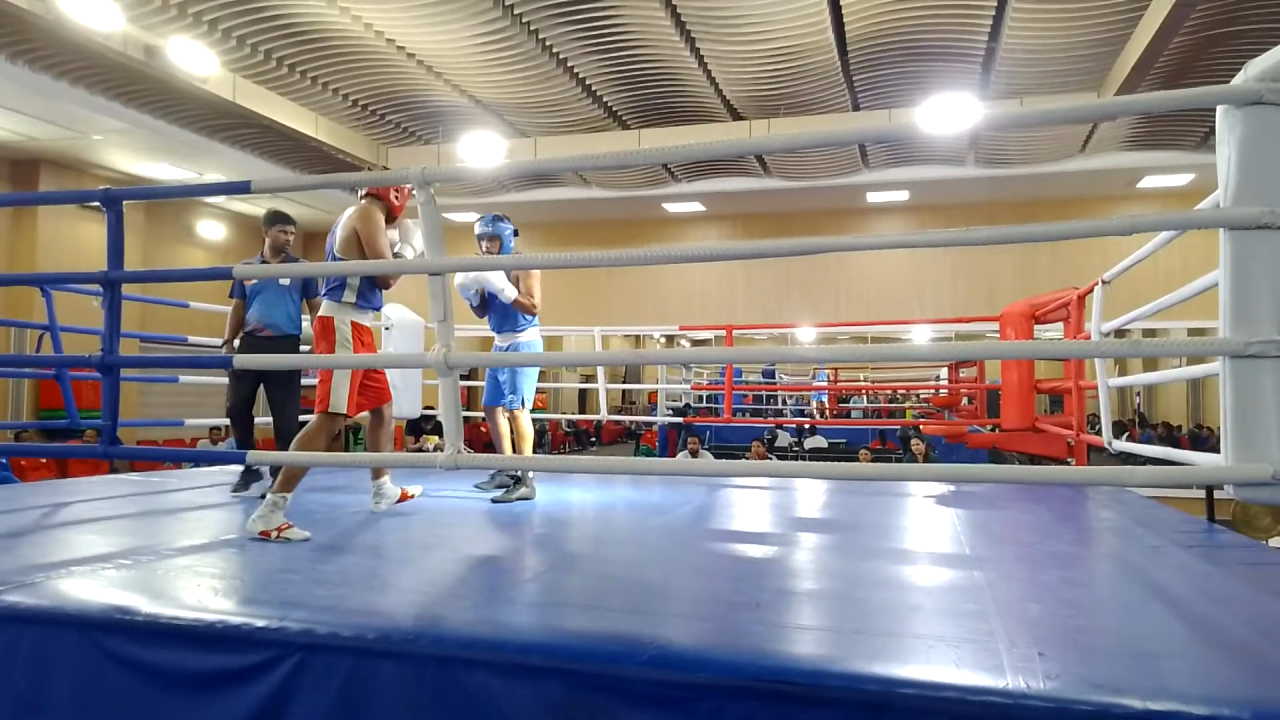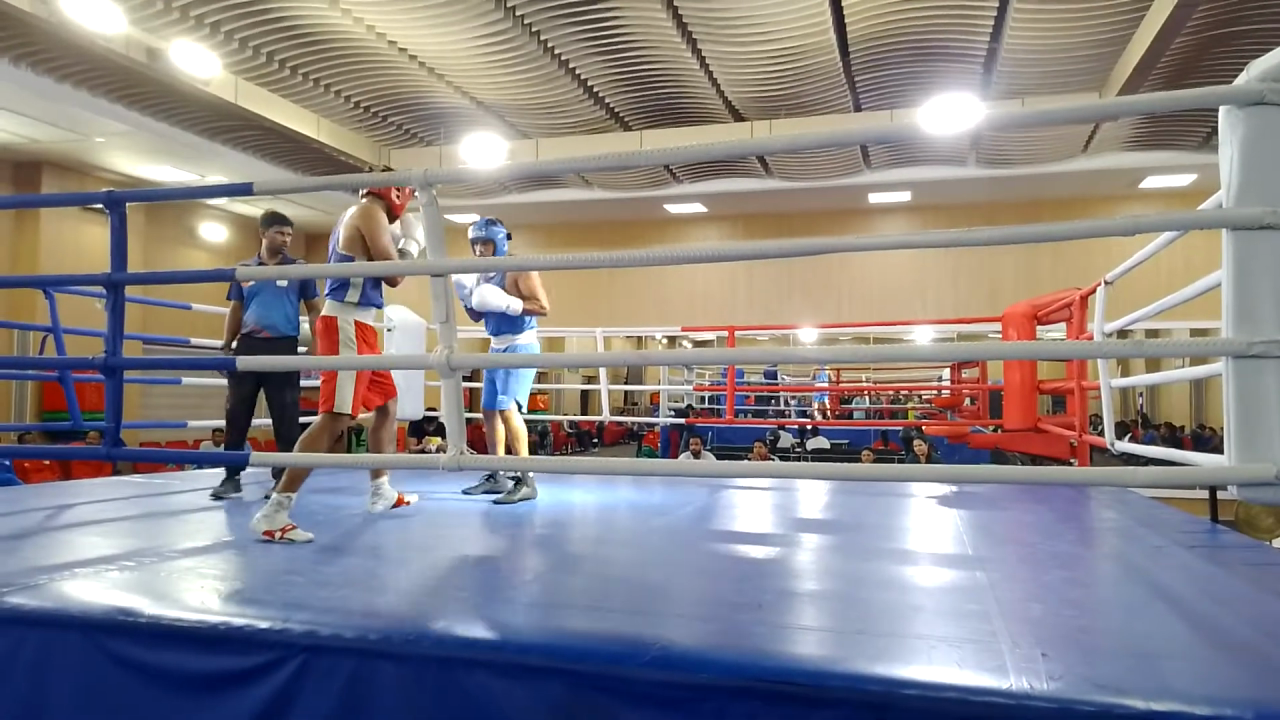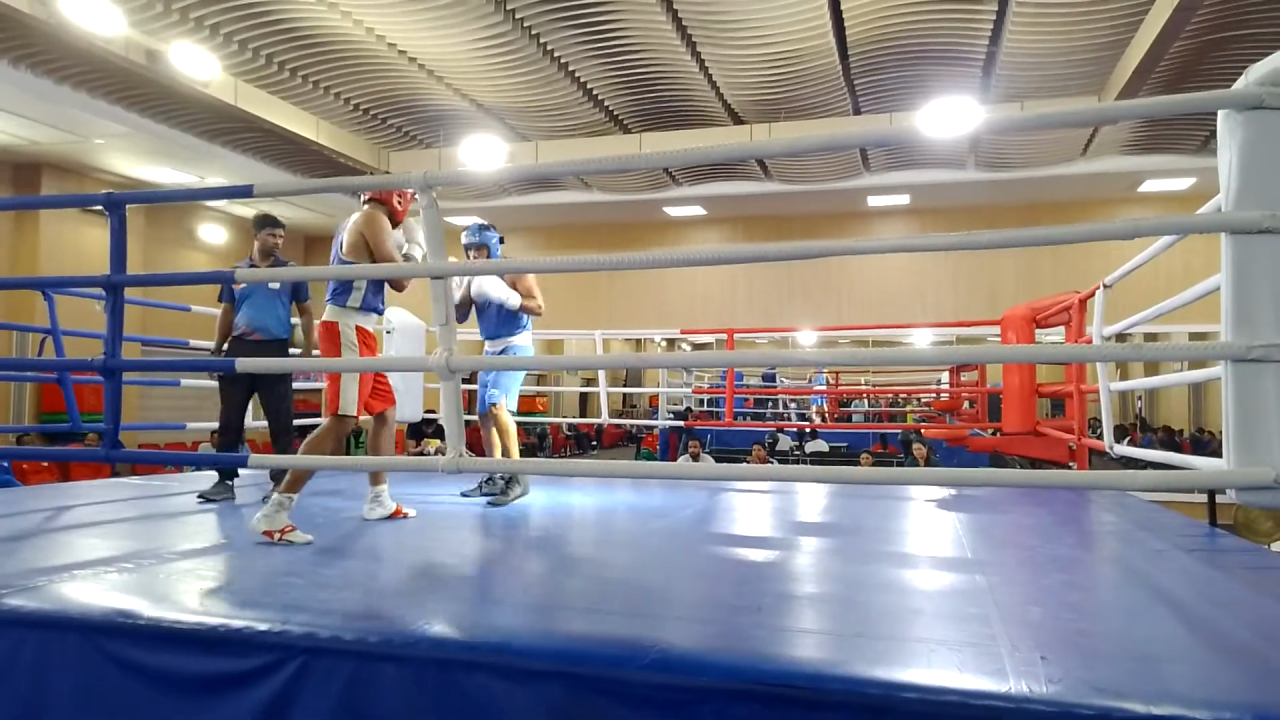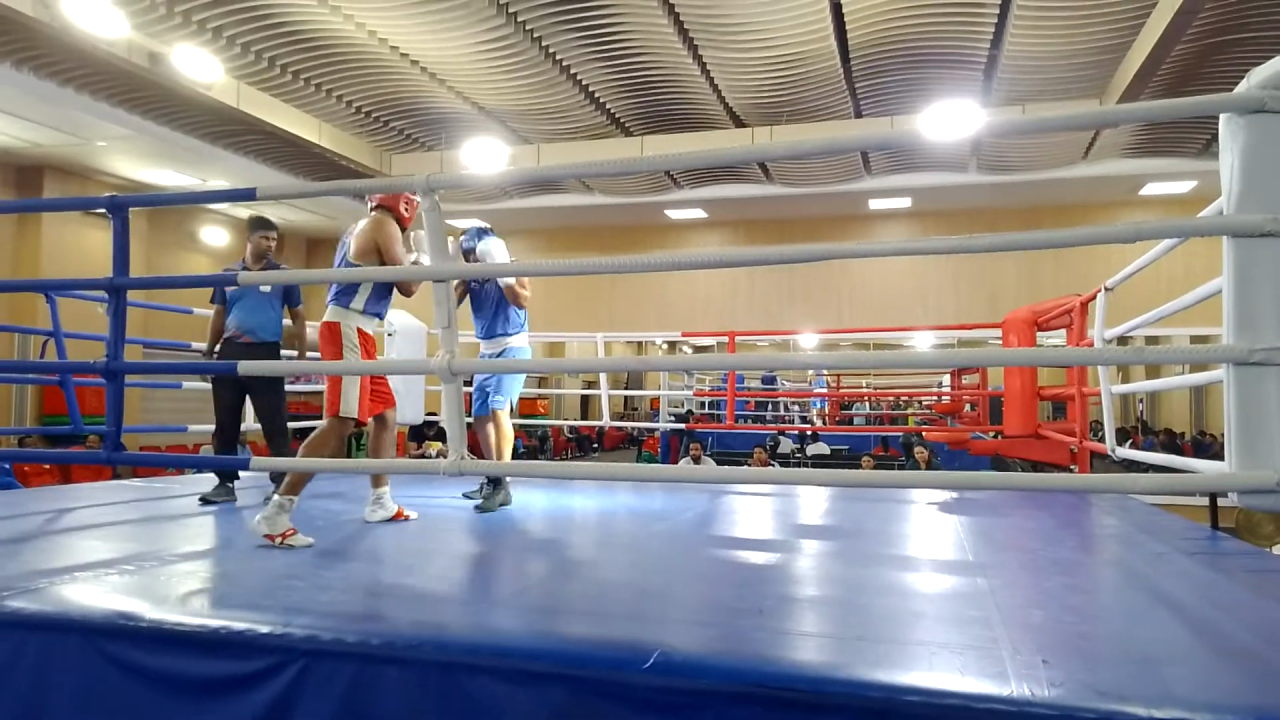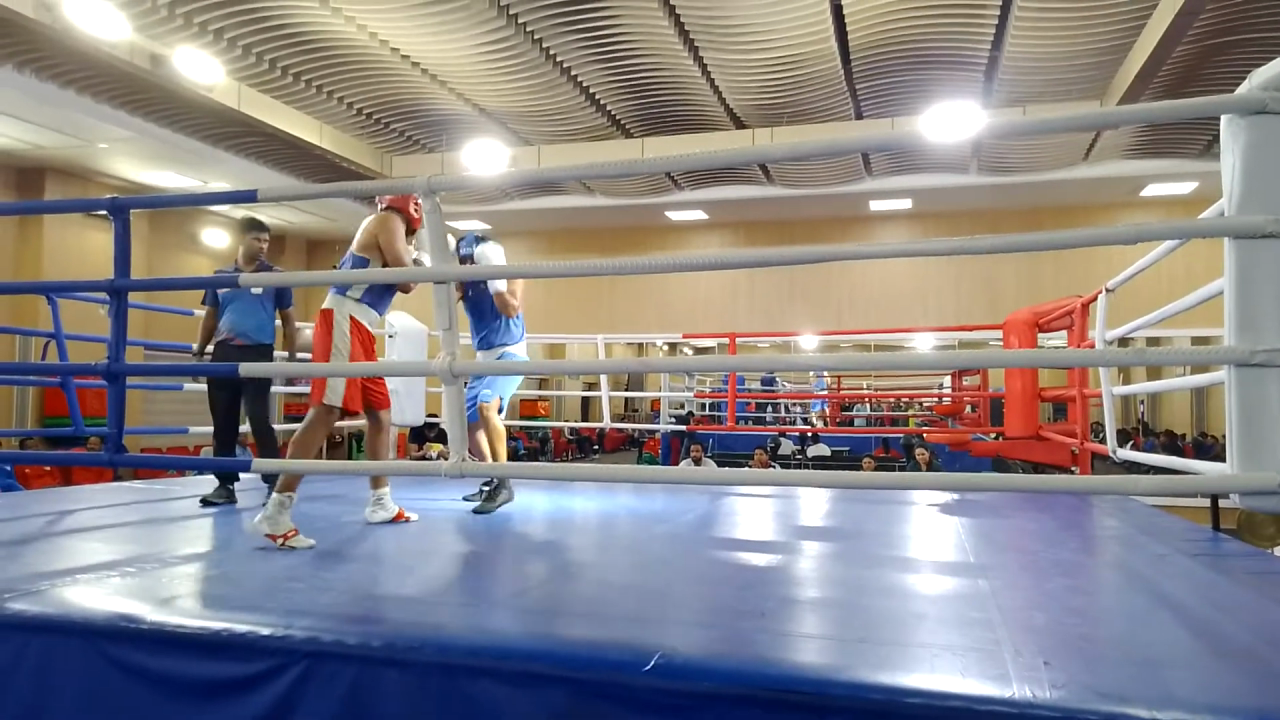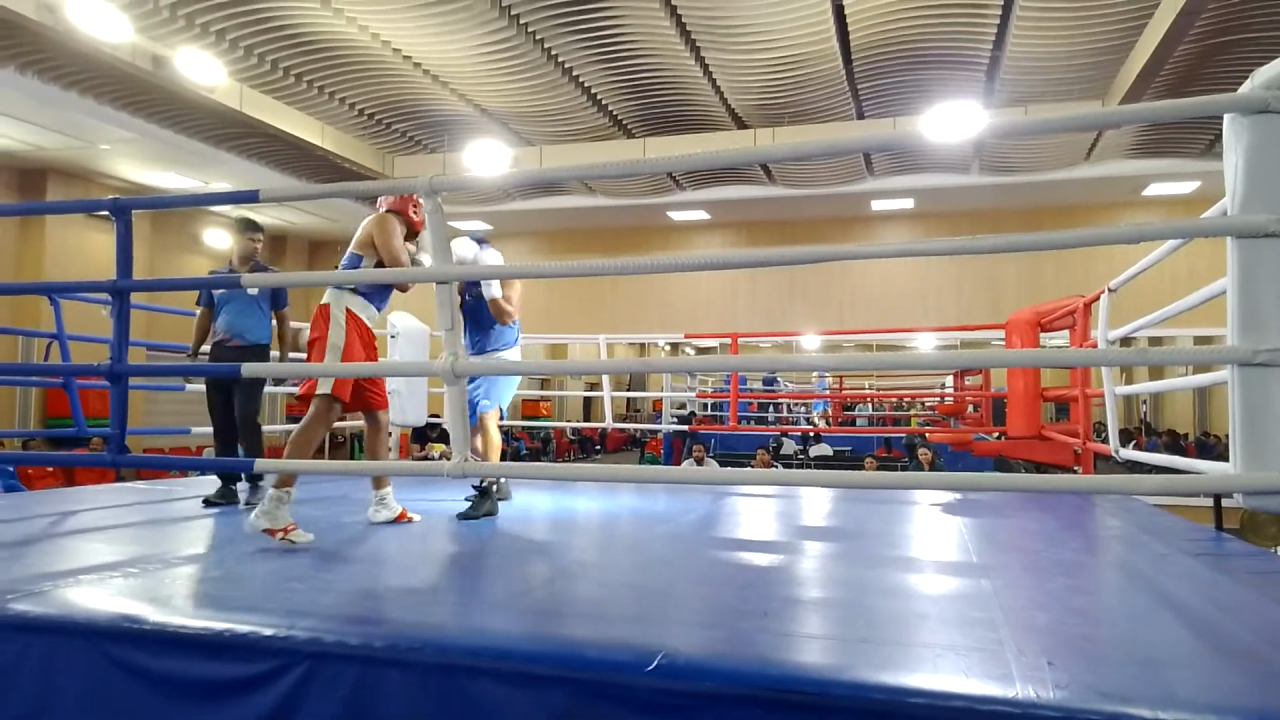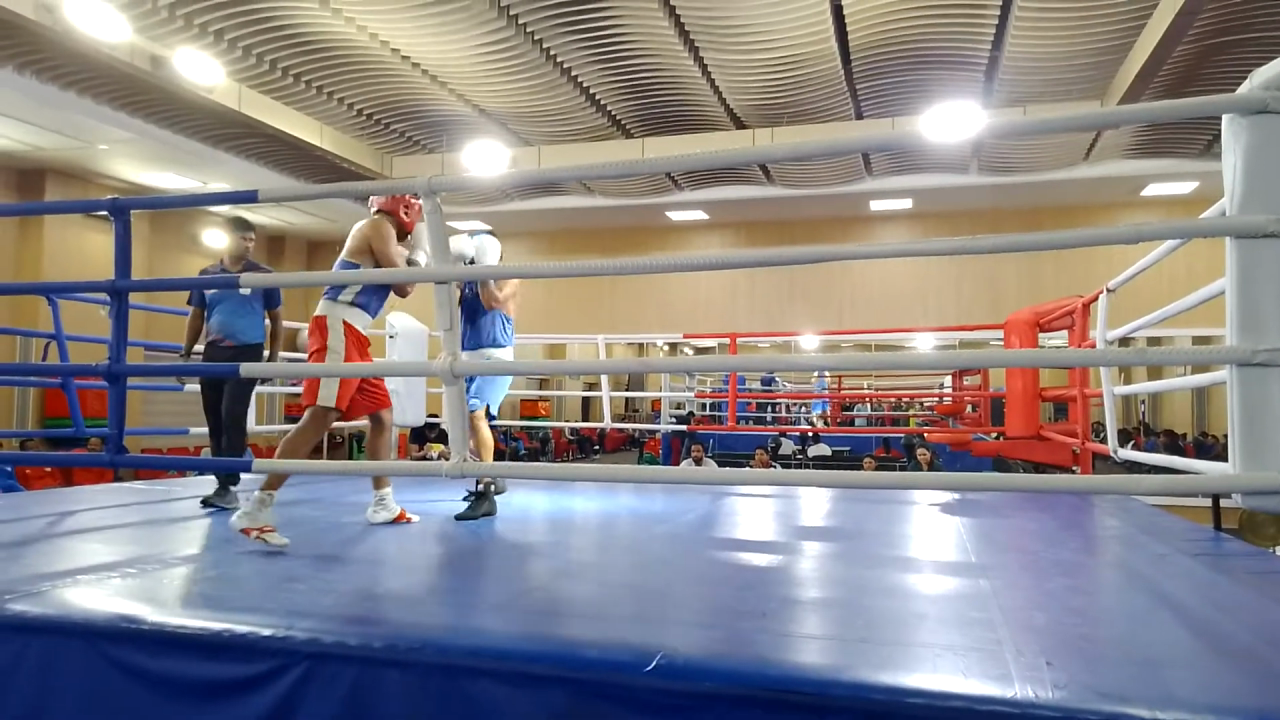
dt=0.1s
person 1, frame 1
left shoulder: (354, 218)
right shoulder: (368, 215)
right elbow: (385, 279)
left wrist: (397, 249)
right wrist: (408, 247)
left hip: (356, 328)
right hip: (343, 326)
left knee: (382, 409)
right knee: (331, 420)
left ankle: (384, 491)
right ankle: (269, 512)
person 1, frame 2
left shoulder: (354, 218)
right shoulder: (370, 213)
right elbow: (393, 276)
left wrist: (396, 242)
right wrist: (411, 243)
left hip: (357, 326)
right hip: (347, 325)
left knee: (387, 406)
right knee: (336, 418)
left ankle: (381, 491)
right ankle: (274, 512)
person 1, frame 3
left shoulder: (353, 224)
right shoulder: (374, 219)
right elbow: (399, 281)
left wrist: (399, 247)
right wrist: (415, 247)
left hip: (357, 331)
right hip: (348, 330)
left knee: (385, 413)
right knee: (340, 422)
left ankle: (379, 500)
right ankle: (274, 513)
person 1, frame 4
left shoulder: (357, 231)
right shoulder: (383, 225)
right elbow: (408, 286)
left wrist: (409, 260)
right wrist: (423, 258)
left hip: (359, 334)
right hip: (348, 333)
left knee: (385, 414)
right knee: (340, 423)
left ankle: (380, 502)
right ankle: (275, 515)
person 1, frame 5
left shoulder: (378, 229)
right shoulder: (388, 221)
right elbow: (406, 282)
left wrist: (411, 256)
right wrist: (424, 256)
left hip: (358, 329)
right hip: (343, 323)
left knee: (381, 415)
right knee: (326, 413)
left ankle: (380, 504)
right ankle: (275, 514)
person 1, frame 6
left shoulder: (386, 231)
right shoulder: (385, 223)
right elbow: (403, 280)
left wrist: (411, 254)
right wrist: (423, 256)
left hip: (359, 327)
right hip: (342, 318)
left knee: (378, 415)
right knee: (326, 409)
left ankle: (384, 503)
right ankle: (273, 508)
person 1, frame 7
left shoulder: (378, 236)
right shoulder: (379, 226)
right elbow: (403, 287)
left wrist: (410, 253)
right wrist: (420, 254)
left hip: (353, 333)
right hip: (338, 328)
left knee: (382, 415)
right knee: (321, 416)
left ankle: (382, 504)
right ankle: (256, 510)
person 2, frame 1
right shoulder: (247, 268)
left elbow: (315, 309)
right elbow: (237, 309)
right wrist: (228, 342)
left hip: (285, 346)
right hip: (250, 345)
left knee: (285, 416)
right knee: (236, 407)
right ankle: (249, 467)
person 2, frame 2
left shoulder: (299, 269)
right shoulder: (243, 270)
left elbow: (313, 310)
right elbow: (235, 311)
right wrist: (226, 347)
left hip: (283, 348)
right hip: (247, 347)
left knee: (285, 418)
right knee: (236, 414)
left ankle: (283, 479)
right ankle: (232, 477)
person 2, frame 3
right shoulder: (235, 272)
left elbow: (305, 313)
right elbow: (226, 313)
left wrist: (308, 350)
right wrist: (216, 350)
left hip: (275, 351)
right hip: (238, 350)
left knee: (280, 420)
right knee: (229, 419)
left ankle: (282, 481)
right ankle: (225, 480)
person 2, frame 4
right shoulder: (228, 274)
left elbow: (297, 318)
right elbow: (218, 316)
left wrist: (302, 355)
right wrist: (208, 352)
left hip: (265, 354)
right hip: (229, 353)
left knee: (273, 422)
right knee: (226, 422)
left ankle: (282, 482)
right ankle: (225, 483)
person 2, frame 5
left shoulder: (276, 276)
right shoulder: (221, 276)
left elbow: (288, 320)
right elbow: (209, 317)
left wrist: (292, 358)
right wrist: (198, 353)
left hip: (258, 355)
right hip: (223, 355)
left knee: (260, 421)
right knee: (223, 424)
left ankle: (275, 482)
right ankle: (225, 485)
person 2, frame 6
left shoulder: (270, 276)
right shoulder: (215, 276)
left elbow: (283, 320)
right elbow: (204, 317)
left wrist: (283, 359)
right wrist: (193, 354)
left hip: (253, 355)
right hip: (219, 355)
left knee: (245, 419)
right knee: (222, 425)
left ankle: (255, 483)
right ankle: (227, 485)
person 2, frame 7
left shoulder: (263, 275)
right shoulder: (206, 275)
left elbow: (276, 319)
right elbow: (196, 317)
left wrist: (273, 357)
right wrist: (185, 354)
left hip: (247, 354)
right hip: (213, 355)
left knee: (233, 418)
right knee: (216, 424)
left ankle: (232, 484)
right ankle: (225, 484)
person 3, frame 1
left shoulder: (524, 265)
right shoulder: (487, 269)
left elbow: (533, 307)
right elbow: (482, 313)
left wrist: (502, 287)
right wrist: (470, 294)
left hip: (523, 344)
right hip: (501, 345)
left knee: (516, 409)
right knee: (491, 408)
left ankle: (525, 481)
right ankle: (506, 470)
person 3, frame 2
left shoulder: (519, 269)
right shoulder: (481, 274)
left elbow: (542, 308)
right elbow: (475, 316)
left wrist: (505, 302)
right wrist: (465, 296)
left hip: (520, 346)
right hip: (497, 348)
left knee: (508, 409)
right knee: (490, 411)
left ankle: (526, 481)
right ankle: (496, 477)
person 3, frame 3
left shoulder: (515, 270)
right shoulder: (474, 277)
left elbow: (538, 307)
right elbow: (460, 318)
left wrist: (504, 295)
right wrist: (454, 290)
left hip: (515, 347)
right hip: (491, 350)
left knee: (498, 407)
right knee: (485, 415)
left ankle: (516, 478)
right ankle: (494, 479)
person 3, frame 4
right shoulder: (468, 277)
left elbow: (522, 300)
left wrist: (502, 269)
left hip: (514, 349)
right hip: (488, 353)
left knee: (498, 409)
right knee: (482, 416)
left ankle: (503, 483)
right ankle: (493, 480)
person 3, frame 5
left shoulder: (509, 276)
right shoulder: (465, 283)
left elbow: (510, 310)
left wrist: (495, 277)
left hip: (510, 357)
right hip: (484, 361)
left knee: (487, 408)
right knee: (473, 423)
left ankle: (502, 483)
right ankle: (492, 481)
person 3, frame 6
left shoulder: (508, 283)
right shoulder: (464, 286)
left elbow: (506, 316)
left wrist: (489, 284)
left hip: (503, 363)
left knee: (485, 416)
right knee: (472, 427)
left ankle: (488, 495)
right ankle: (496, 483)
person 3, frame 7
left shoulder: (506, 279)
right shoulder: (464, 282)
left elbow: (491, 302)
left wrist: (486, 267)
left hip: (496, 361)
right hip: (469, 364)
left knee: (475, 414)
left ankle: (486, 495)
right ankle: (491, 482)
